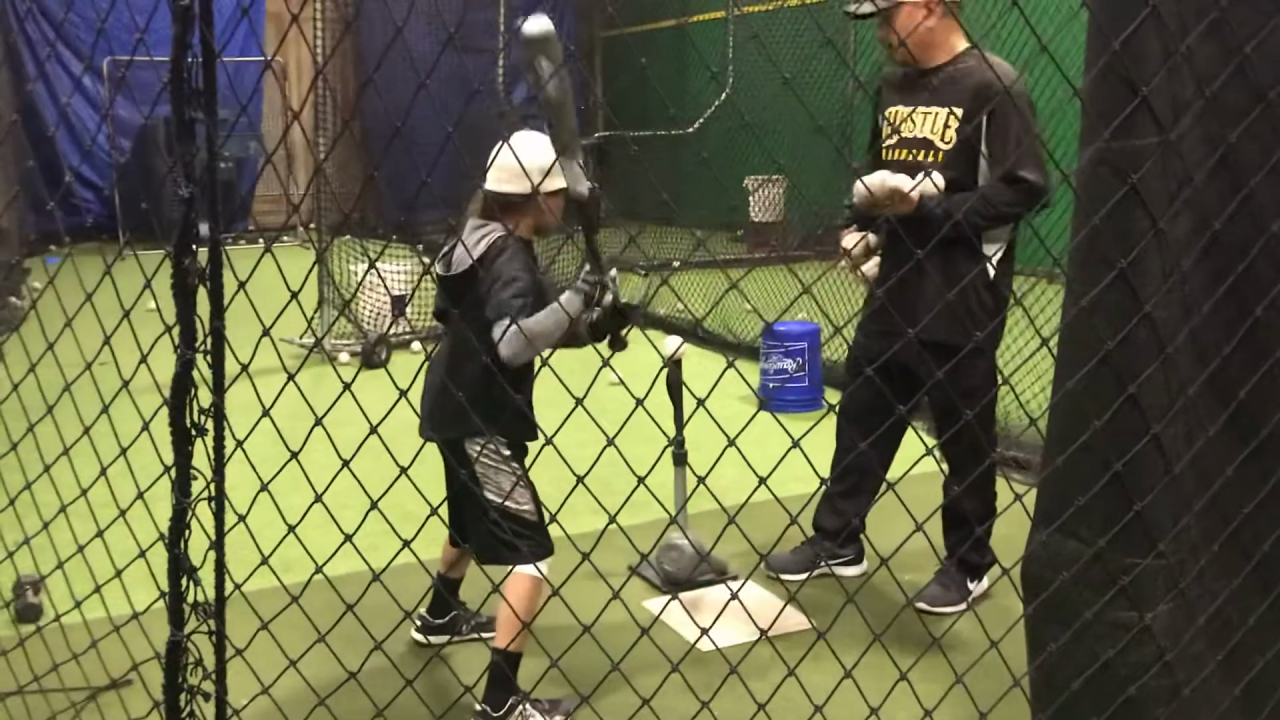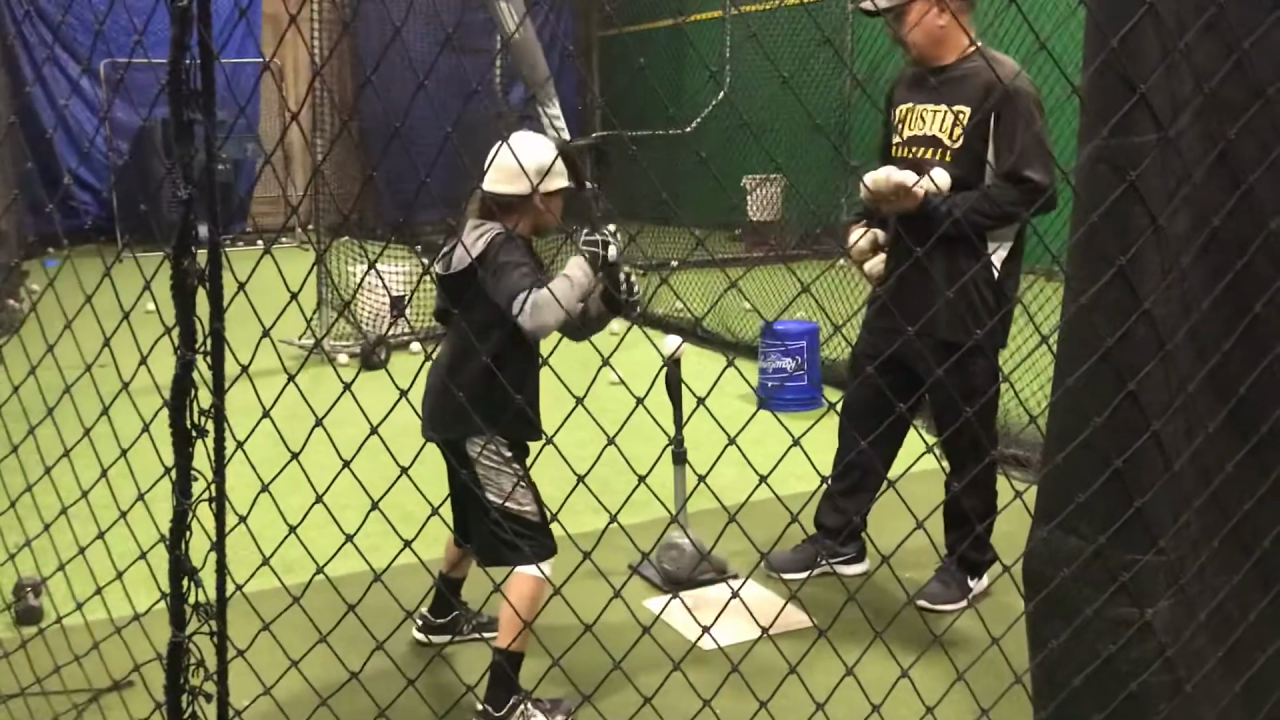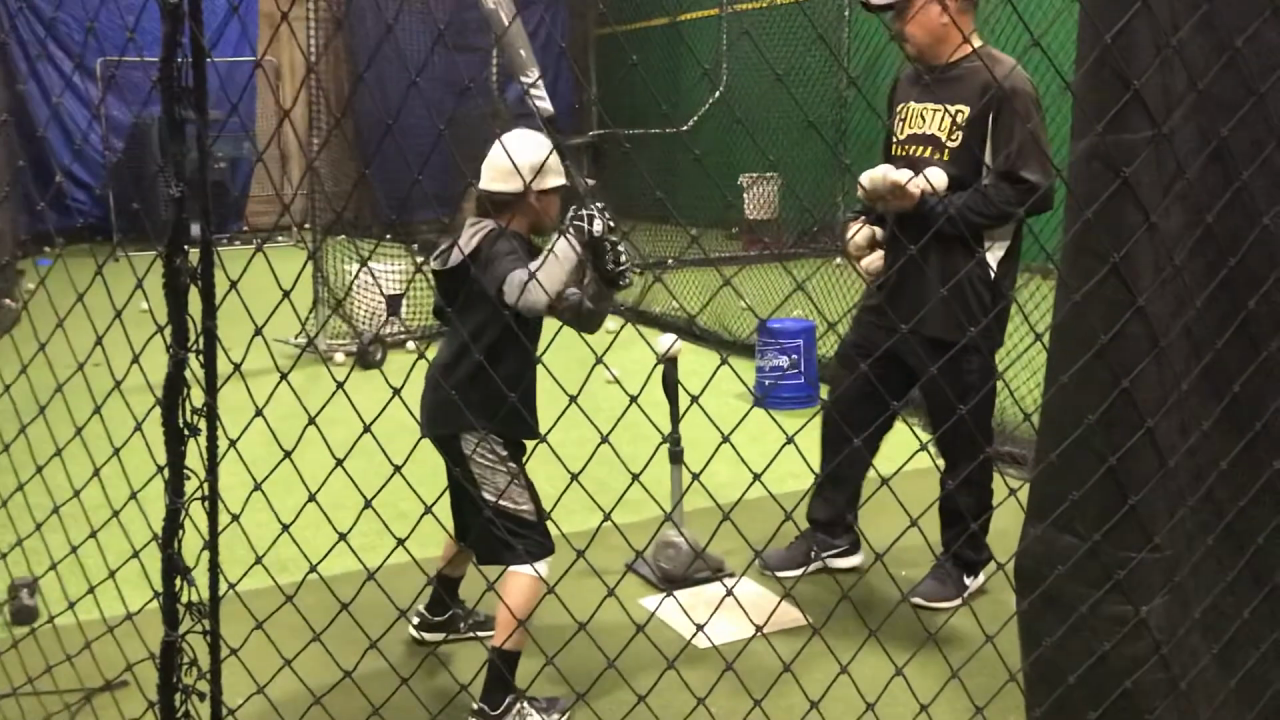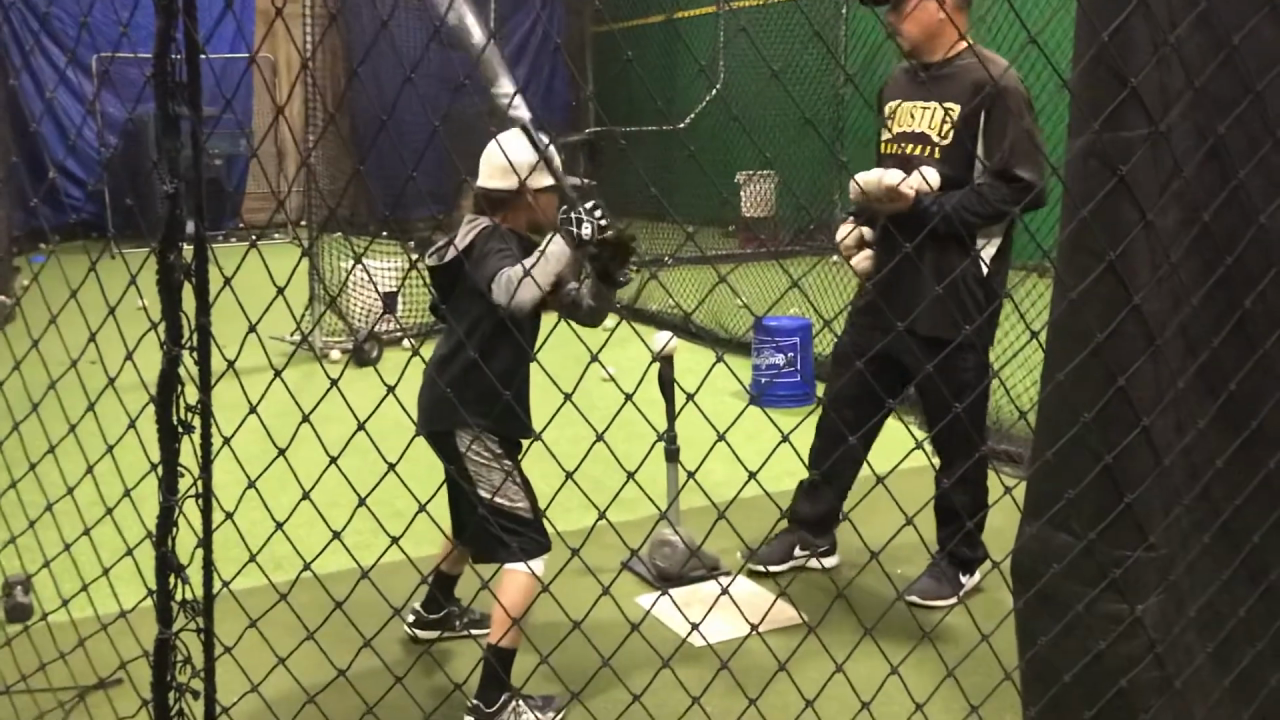
dt=0.2s
person 1, frame 1
left shoulder: (994, 86)
right shoulder: (892, 87)
left elbow: (1027, 191)
left wrist: (926, 210)
right wrist: (861, 226)
left hip: (961, 302)
right hip: (892, 293)
left knee: (963, 437)
right knee: (861, 420)
left ankle: (969, 564)
right ankle: (837, 541)
person 1, frame 2
left shoulder: (1002, 84)
right shoulder: (904, 84)
left elbow: (1033, 191)
left wrist: (931, 208)
right wrist: (870, 223)
left hip: (965, 301)
right hip: (897, 290)
left knee: (964, 436)
right knee: (862, 417)
left ankle: (969, 562)
right ankle: (838, 540)
person 1, frame 3
left shoulder: (1001, 84)
right shoulder: (907, 82)
left elbow: (1031, 192)
left wrist: (929, 207)
right wrist: (869, 219)
left hip: (961, 299)
right hip: (893, 286)
left knee: (960, 435)
right knee: (847, 410)
left ankle: (964, 559)
right ankle: (831, 534)
person 1, frame 4
left shoulder: (991, 82)
right shoulder: (897, 80)
left elbow: (1023, 189)
left wrist: (923, 207)
right wrist: (860, 219)
left hip: (955, 295)
right hip: (885, 285)
left knee: (955, 433)
right knee: (844, 413)
left ankle: (960, 557)
right ankle: (811, 533)
person 2, frame 1
left shoulder: (491, 243)
right shoulder: (505, 256)
left elbow: (538, 331)
right elbow: (514, 345)
left wrist: (592, 320)
right wrist: (580, 301)
left hip: (461, 407)
right hip: (478, 418)
left knee: (475, 519)
right knee: (529, 552)
left ankle: (440, 615)
person 2, frame 2
left shoulder: (500, 245)
right shoulder: (501, 250)
left elbow: (576, 325)
right elbow: (538, 317)
left wrist: (608, 293)
right wrist: (587, 260)
left hip: (466, 409)
right hip: (477, 418)
left knee: (478, 519)
right knee: (532, 552)
left ankle: (441, 615)
person 2, frame 3
left shoulder: (517, 247)
right shoulder: (494, 244)
left elbow: (584, 317)
right elbow: (529, 296)
left wrist: (599, 275)
right wrist: (574, 240)
left hip: (469, 409)
right hip: (473, 417)
left knee: (478, 519)
right knee: (529, 552)
left ankle: (438, 613)
person 2, frame 4
left shoulder: (522, 246)
right shoulder: (489, 242)
left elbow: (588, 312)
right elbow: (517, 294)
left wrist: (607, 271)
right wrist: (566, 243)
left hip: (471, 408)
right hip: (467, 415)
left knee: (479, 515)
right knee: (526, 550)
left ankle: (434, 611)
